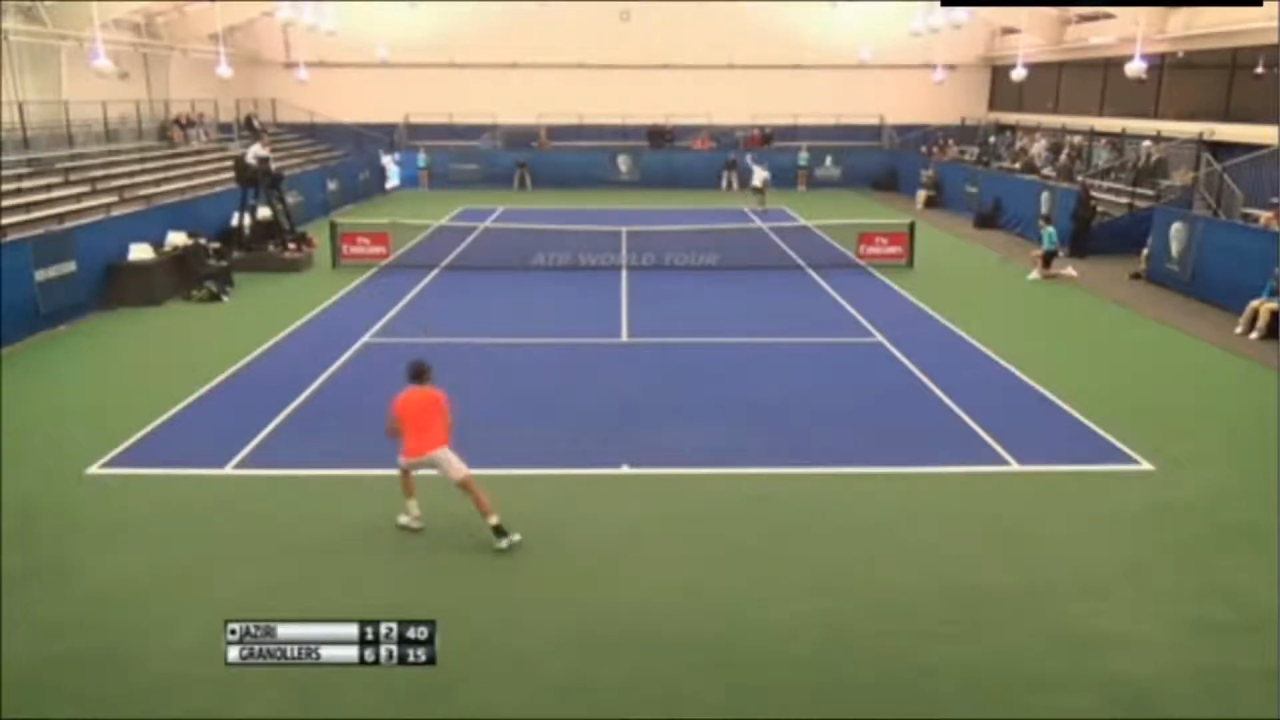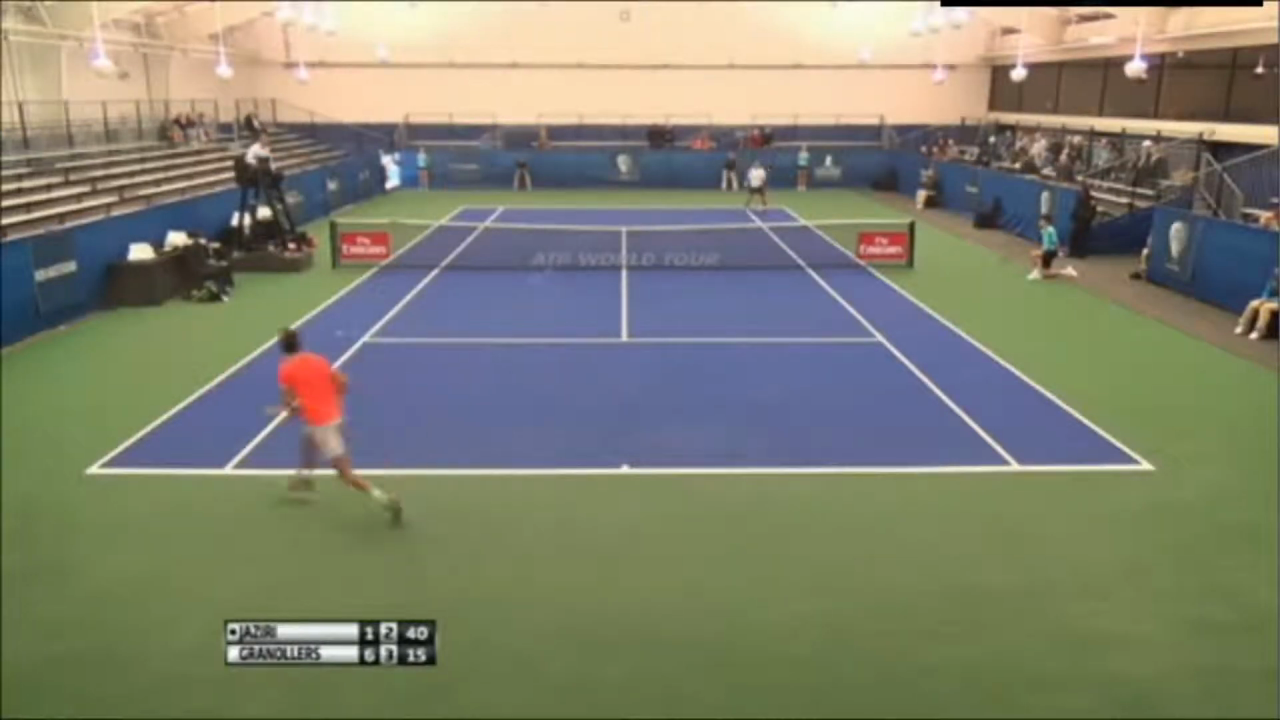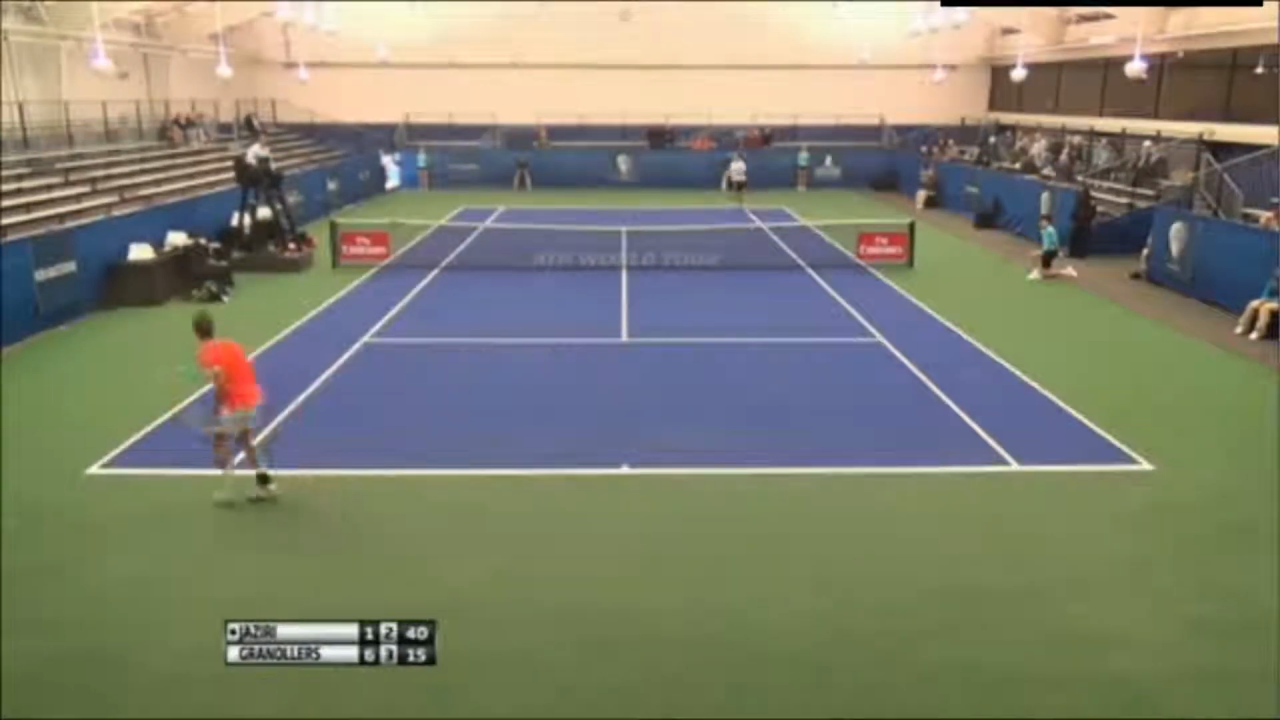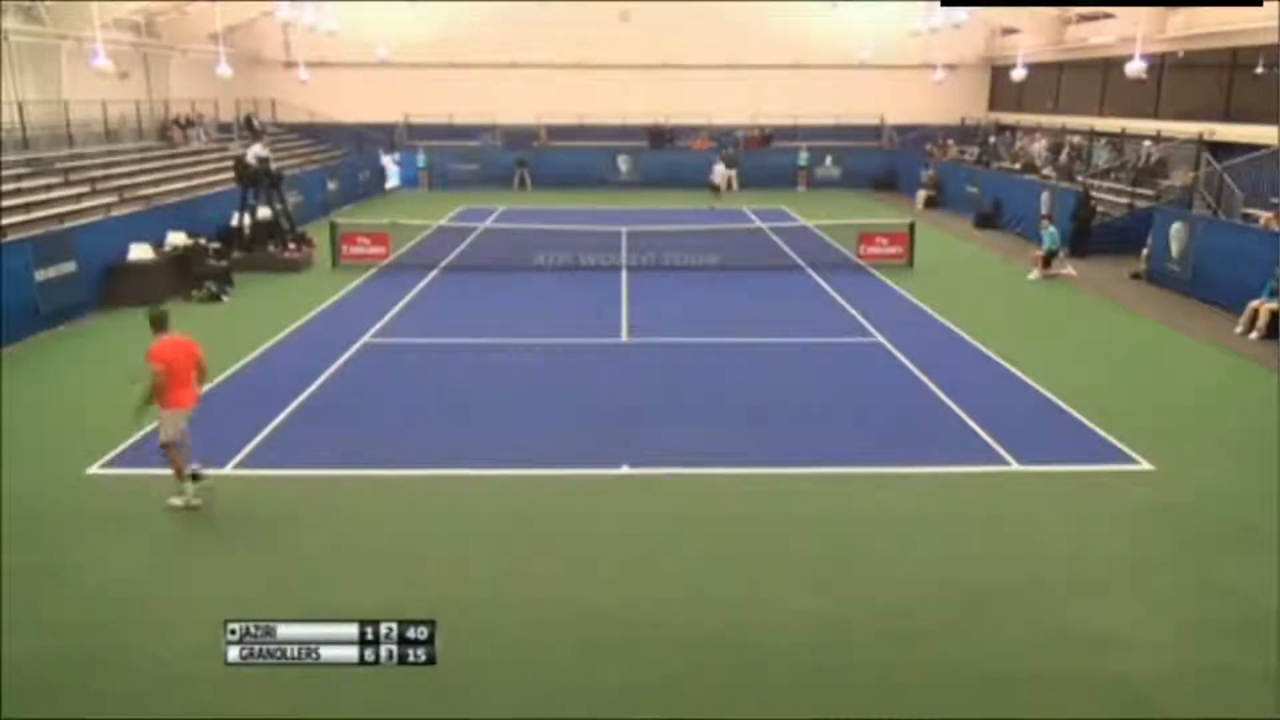
dt=0.4s
person 1, frame 1
left shoulder: (398, 400)
right shoulder: (436, 394)
left elbow: (392, 432)
right elbow: (447, 425)
left hip: (412, 454)
right hip: (437, 450)
left knee: (405, 469)
right knee: (472, 489)
left ankle: (412, 516)
right ankle: (500, 534)
person 1, frame 2
left shoulder: (285, 370)
right shoulder: (319, 360)
left elbow: (288, 402)
right elbow: (343, 382)
left wrist: (292, 408)
left hip: (319, 422)
right hip: (333, 415)
left knee: (344, 471)
right knee: (307, 440)
left ankle: (384, 500)
right ankle: (303, 480)
person 1, frame 3
left shoulder: (207, 353)
right shoulder: (231, 344)
left elbow: (221, 384)
left wrist: (217, 408)
left hip: (238, 404)
right hip: (253, 397)
left knee: (219, 440)
right knee: (245, 440)
left ankle: (228, 490)
right ankle: (265, 485)
person 1, frame 4
left shoulder: (156, 350)
right shoulder: (188, 341)
left elbow: (158, 383)
right elbow: (203, 369)
left wrist: (144, 403)
left hip: (173, 405)
right hip: (190, 400)
left knee: (170, 448)
right knee: (175, 441)
left ankle: (189, 495)
right ankle: (192, 473)
